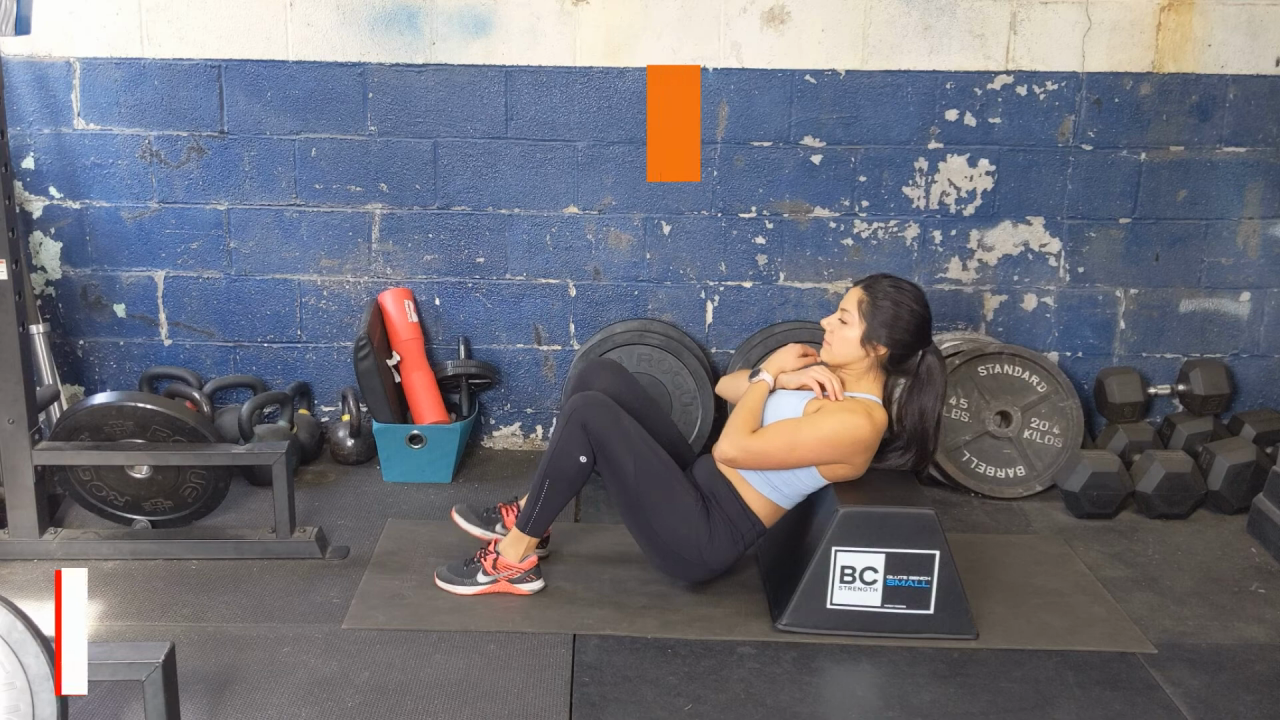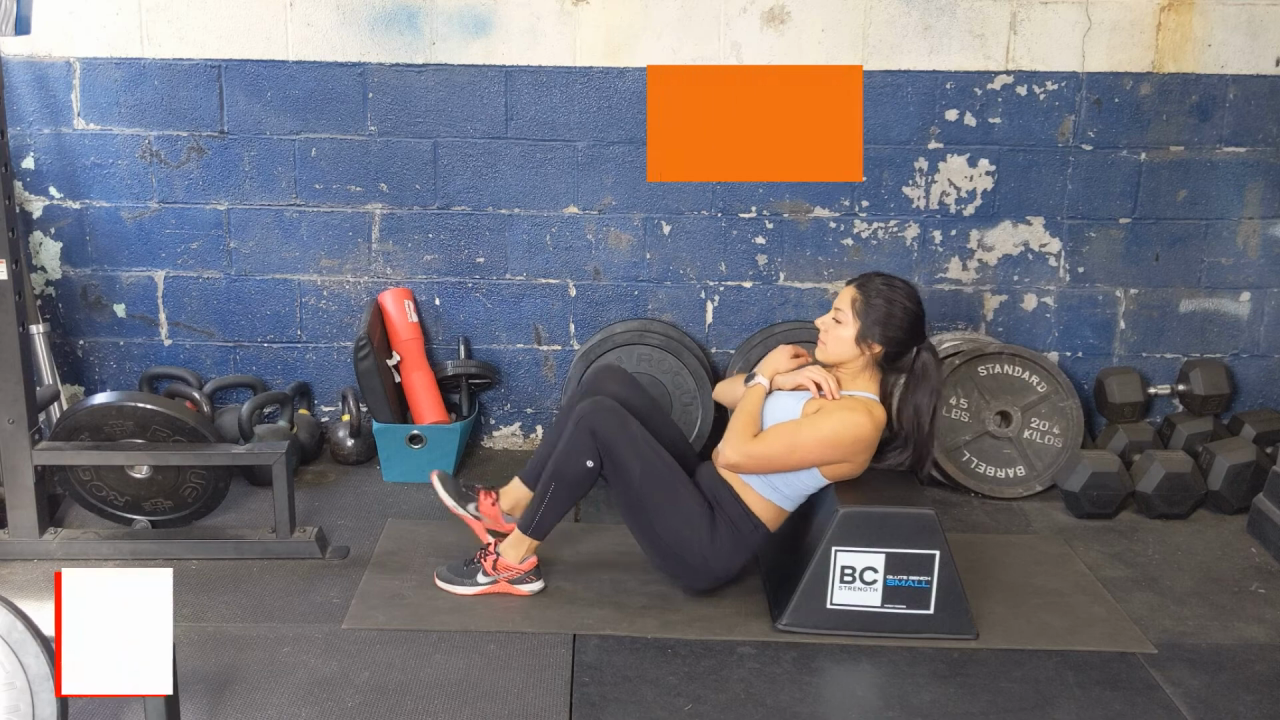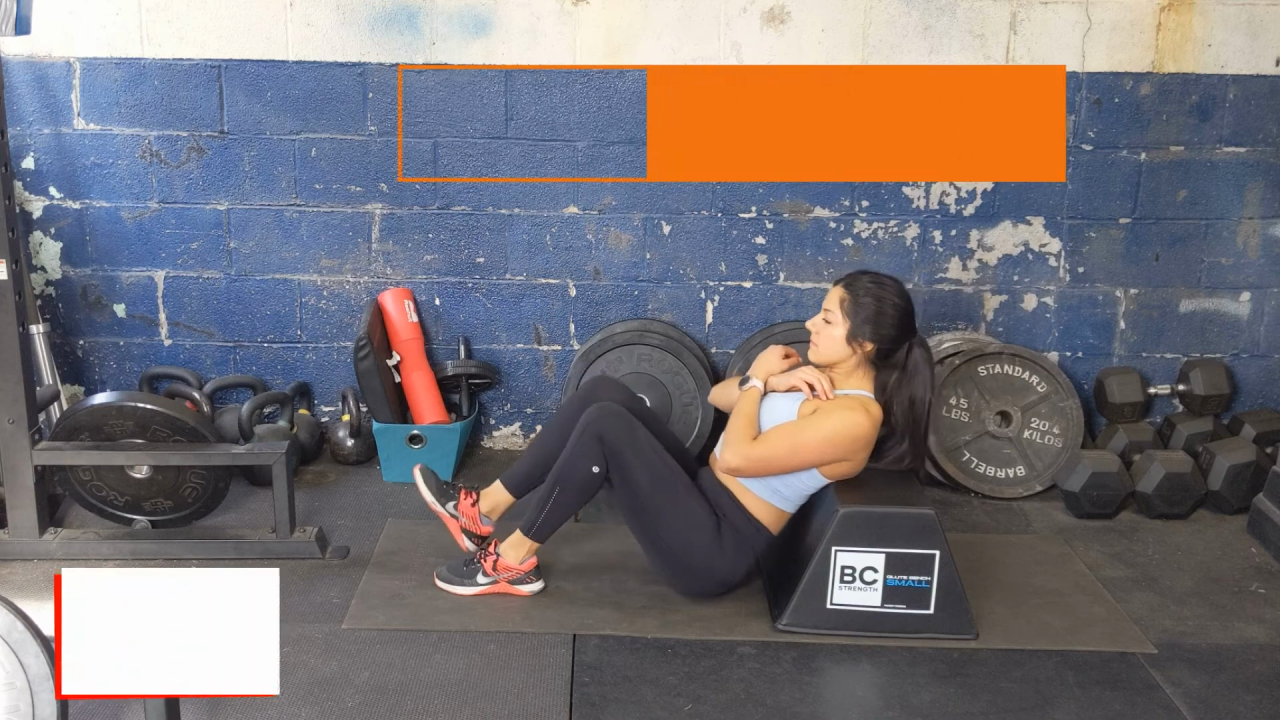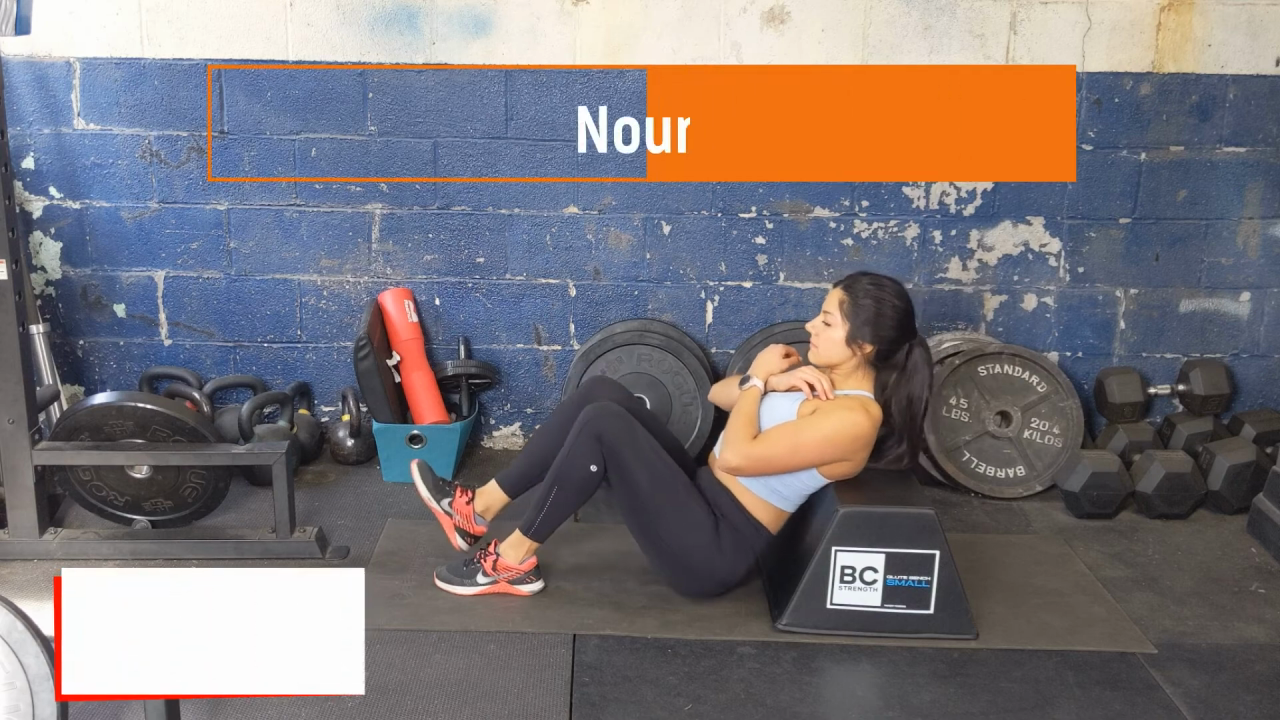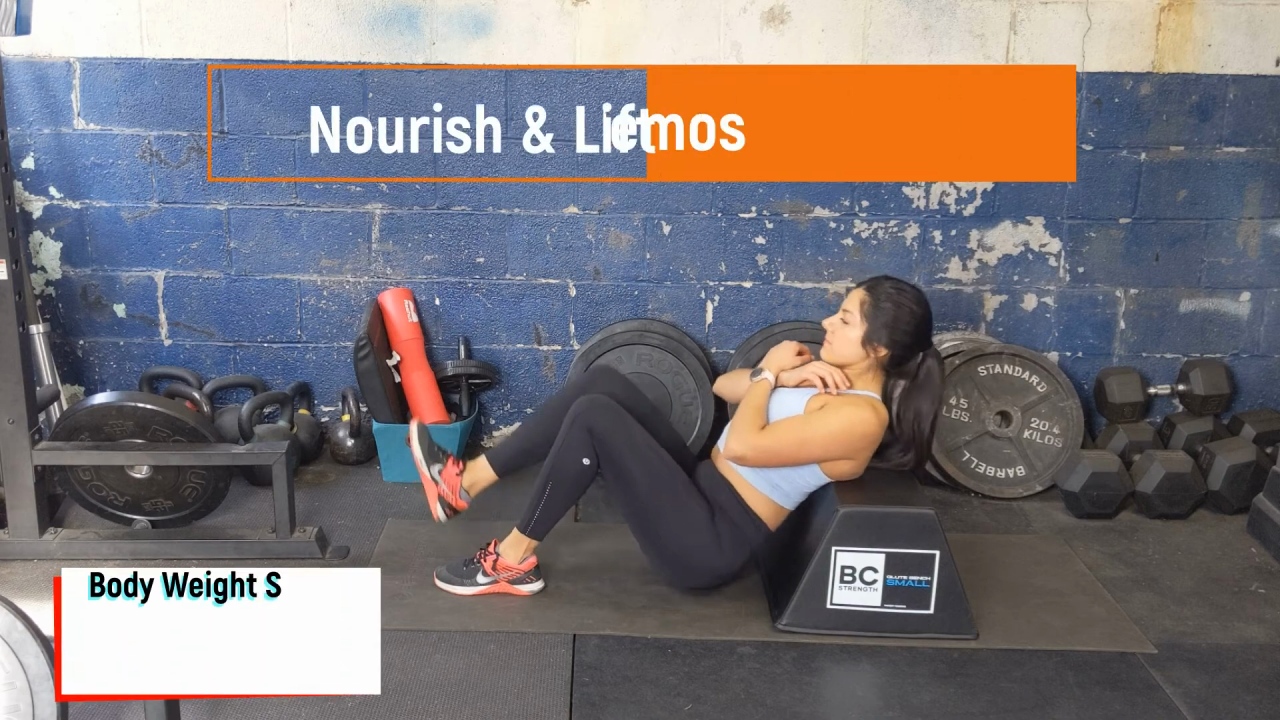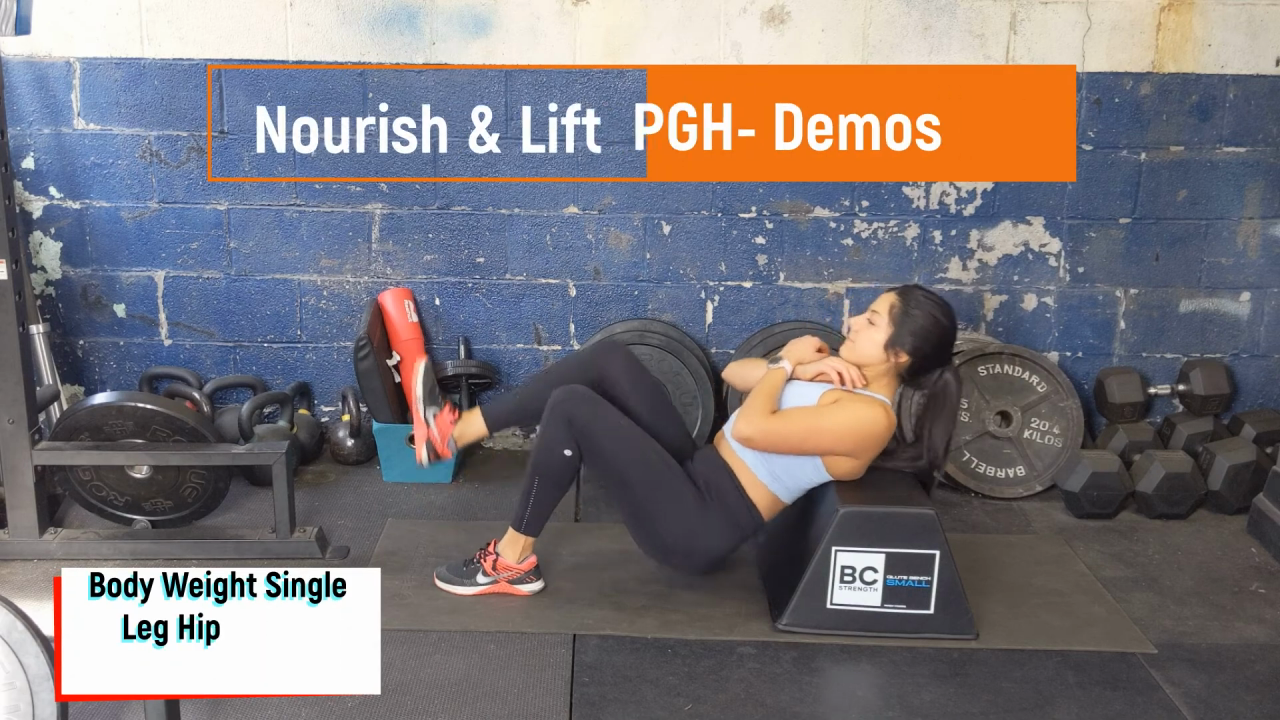
dt=0.3s
person 1, frame 1
left shoulder: (857, 421)
right shoulder: (836, 377)
left elbow: (733, 446)
right elbow: (725, 387)
left wrist: (769, 374)
right wrist: (783, 378)
left hip: (702, 536)
right hip: (698, 483)
left knee: (589, 411)
right knee: (600, 375)
left ankle: (515, 558)
right ankle: (529, 515)
person 1, frame 2
left shoulder: (857, 420)
right shoulder: (831, 376)
left elbow: (736, 453)
right elbow: (722, 392)
left wrist: (764, 377)
right wrist: (780, 380)
left hip: (711, 543)
right hip: (702, 491)
left knee: (599, 417)
right knee: (608, 380)
left ankle: (514, 559)
right ankle: (505, 507)
person 1, frame 3
left shoulder: (854, 418)
right shoulder: (826, 377)
left elbow: (735, 457)
right elbow: (717, 397)
left wrist: (758, 380)
right wrist: (773, 382)
left hip: (714, 549)
right hip: (701, 494)
left knee: (605, 423)
right knee: (603, 391)
left ankle: (513, 560)
right ankle: (484, 509)
person 1, frame 4
left shoulder: (855, 417)
right shoulder: (826, 378)
left elbow: (737, 455)
right elbow: (717, 395)
left wrist: (759, 379)
right wrist: (773, 381)
left hip: (713, 548)
right hip: (701, 494)
left knee: (603, 421)
right knee: (601, 391)
left ankle: (514, 560)
right ankle: (477, 509)
person 1, frame 5
left shoulder: (860, 416)
right shoulder: (834, 378)
left elbow: (741, 445)
right elbow: (724, 387)
left wrist: (770, 373)
right wrist: (783, 377)
left hip: (708, 542)
right hip: (701, 488)
left knee: (594, 415)
right knee: (602, 382)
left ankle: (513, 560)
right ankle: (464, 482)
person 1, frame 6
left shoulder: (867, 417)
right shoulder: (848, 377)
left elbow: (749, 428)
right elbow: (734, 374)
left wrist: (786, 363)
right wrist: (797, 368)
left hip: (696, 522)
right hip: (693, 470)
left knee: (570, 405)
right knee: (608, 357)
left ankle: (512, 561)
right ankle: (457, 430)
